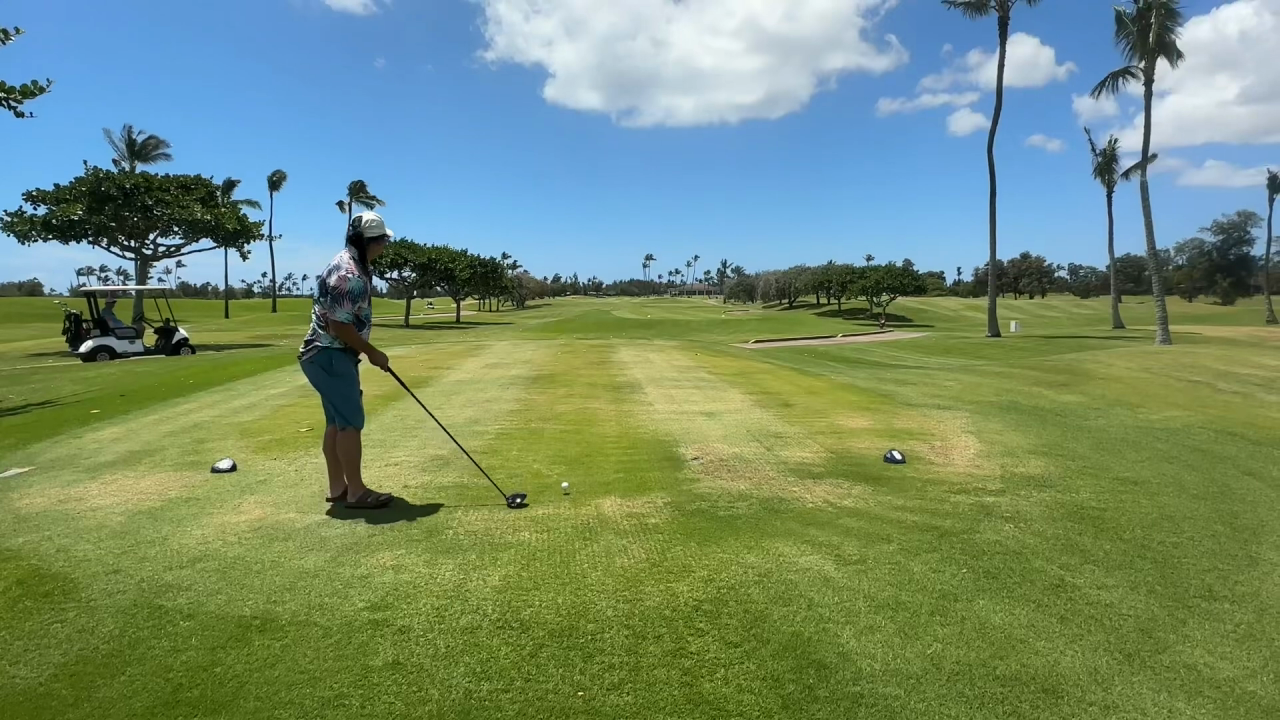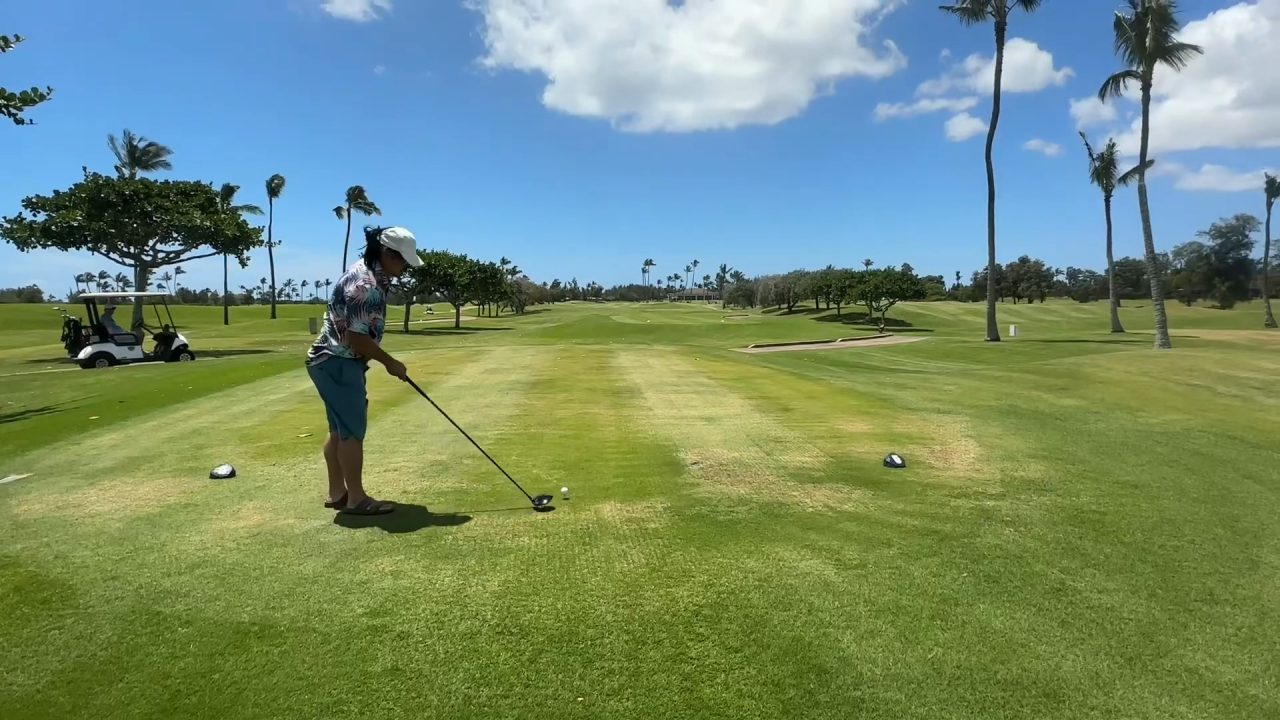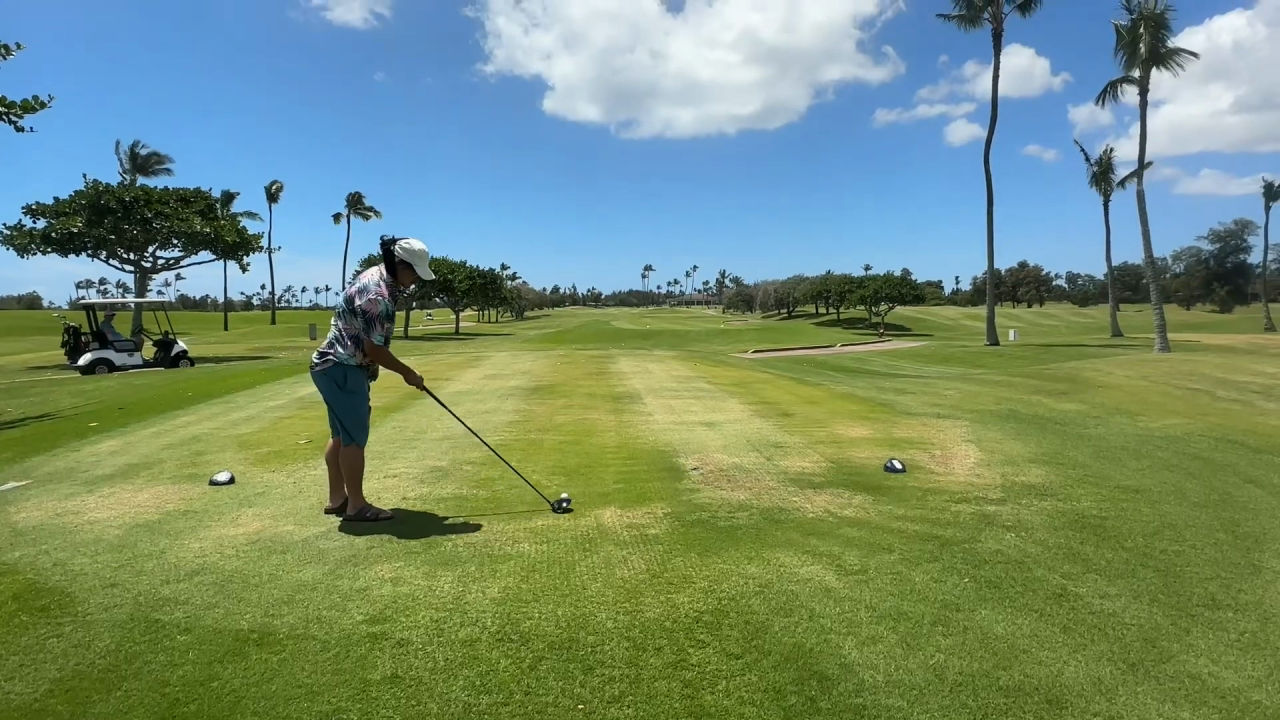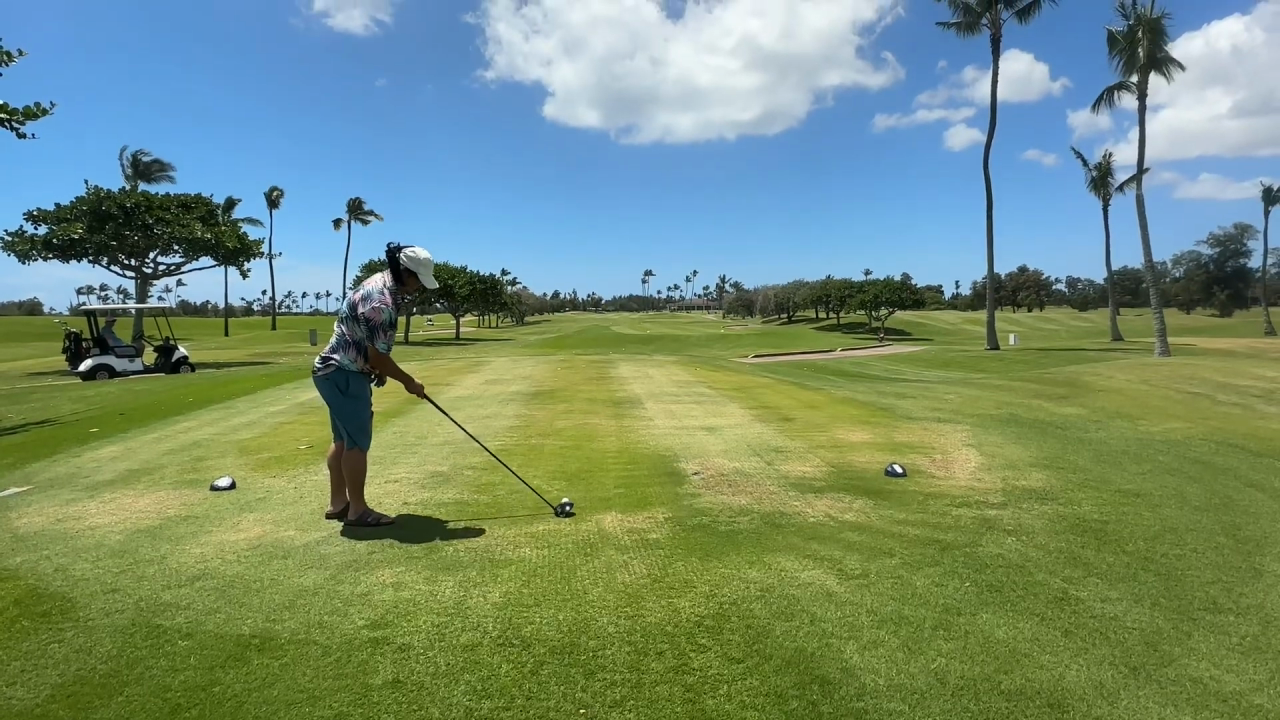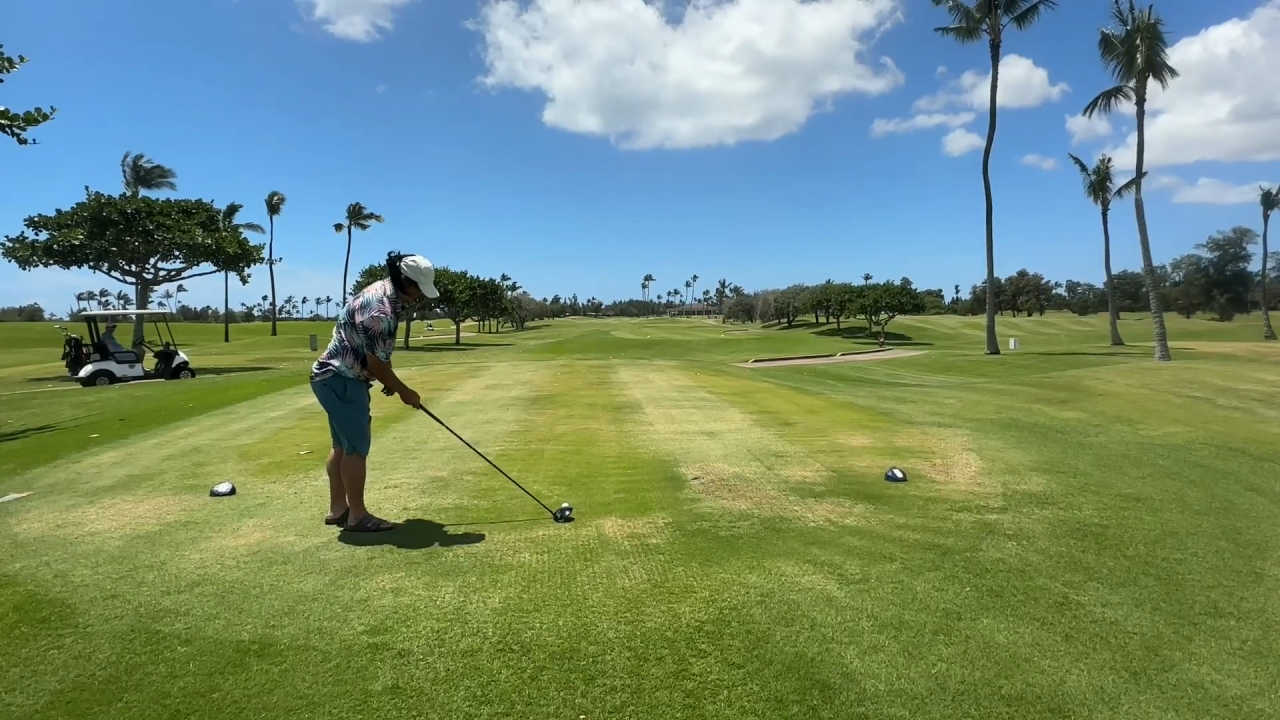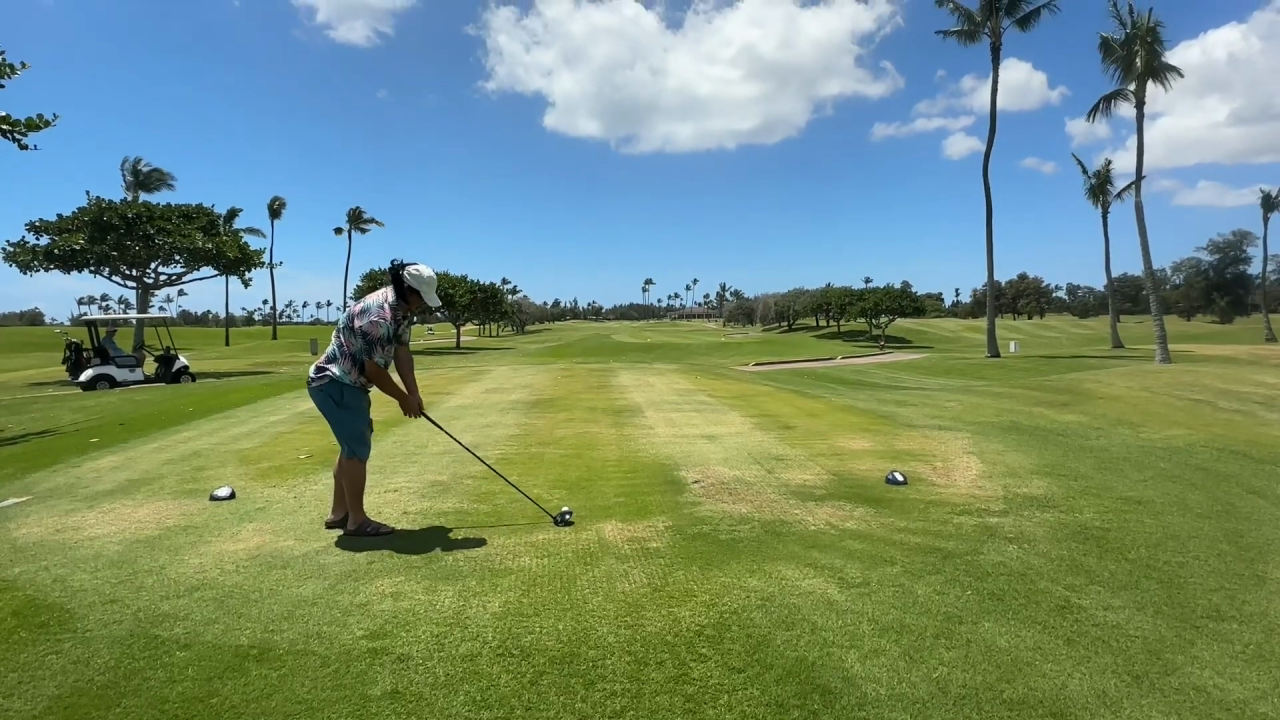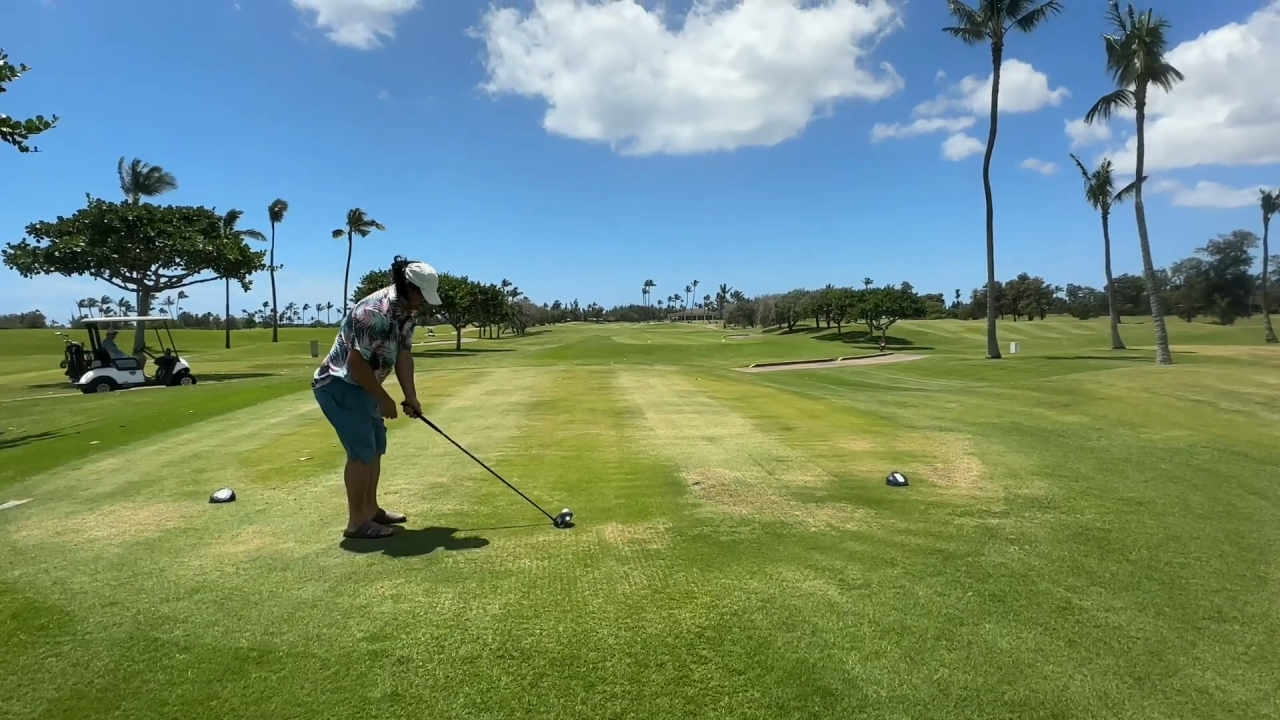
dt=0.5s
person 1, frame 1
left shoulder: (353, 265)
right shoulder: (348, 275)
right elbow: (339, 325)
left wrist: (363, 351)
right wrist: (372, 352)
left hip: (332, 355)
right hip: (329, 356)
left knee: (337, 422)
right knee: (350, 421)
left ankle: (338, 486)
right ankle: (356, 491)
person 1, frame 2
left shoulder: (368, 271)
right shoulder: (366, 285)
right elbow: (356, 336)
left wrist: (381, 360)
right wrist: (389, 363)
left hip: (333, 360)
right hip: (338, 363)
left knee: (339, 429)
right knee: (352, 430)
left ankle: (337, 492)
right ankle: (355, 498)
person 1, frame 3
left shoulder: (377, 276)
right shoulder: (377, 296)
right elbow: (374, 348)
left wrist: (372, 365)
right wrist: (407, 373)
left hip: (335, 365)
right hip: (342, 369)
left knee: (341, 434)
right knee: (354, 436)
left ankle: (337, 498)
right ankle: (356, 505)
person 1, frame 4
left shoulder: (381, 283)
right shoulder: (380, 303)
right elbow: (377, 355)
left wrist: (380, 370)
right wrist: (408, 382)
left hip: (336, 370)
right hip: (344, 374)
left knee: (343, 439)
right knee: (357, 441)
left ankle: (338, 503)
right ankle: (357, 509)
person 1, frame 5
left shoulder: (385, 292)
right shoulder: (379, 311)
left elbow: (380, 352)
right elbow: (376, 364)
left wrist: (393, 383)
right wrist: (404, 392)
left hip: (335, 376)
right hip: (340, 380)
left knee: (343, 444)
right knee: (357, 445)
left ankle: (338, 509)
right ankle: (357, 515)
person 1, frame 6
left shoulder: (401, 309)
right shoulder: (378, 317)
left elbow: (401, 353)
right elbow: (375, 371)
left wrist: (414, 394)
right wrist: (403, 399)
left hip: (343, 382)
right hip: (335, 384)
left knee: (351, 447)
right knee: (357, 449)
left ankle: (339, 512)
right ankle: (356, 520)
person 1, frame 7
left shoulder: (406, 313)
right shoulder: (375, 313)
left elbow: (403, 355)
right elbow: (356, 361)
left wrist: (410, 397)
right wrist: (383, 398)
left hip: (359, 387)
right hip: (338, 385)
left knee: (375, 448)
right knee: (361, 452)
left ankle: (371, 510)
right ankle: (357, 522)
